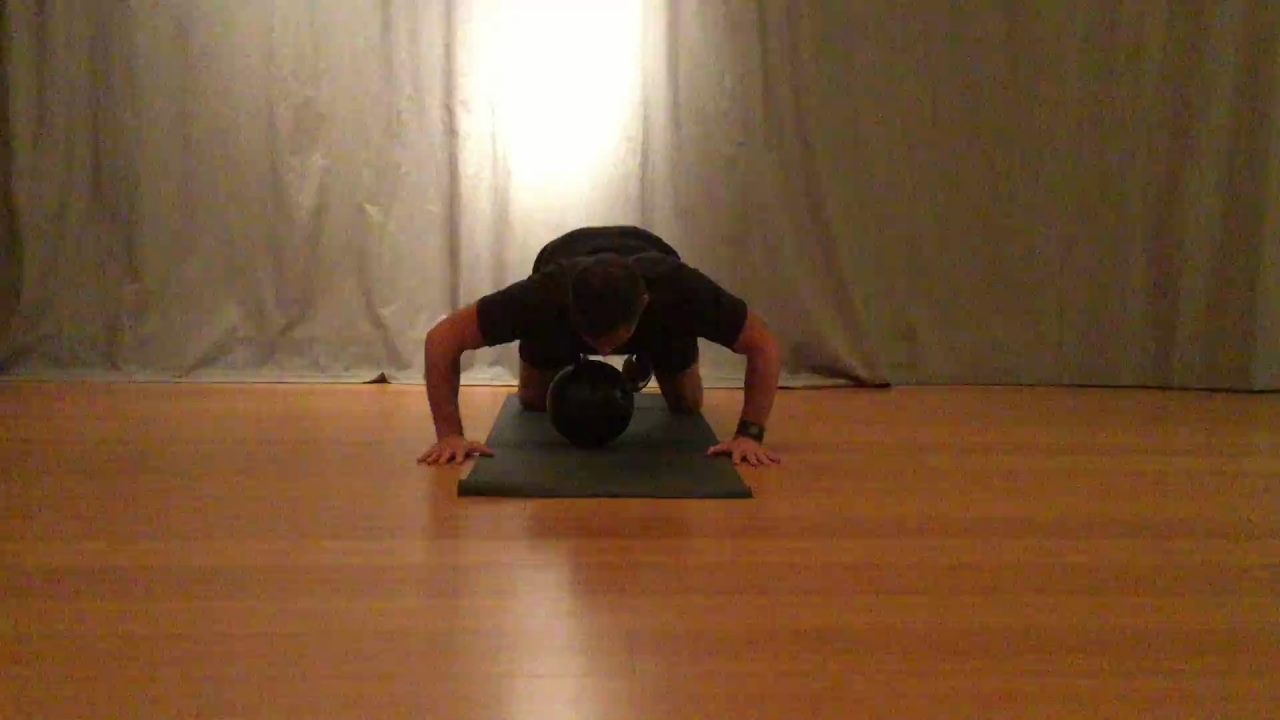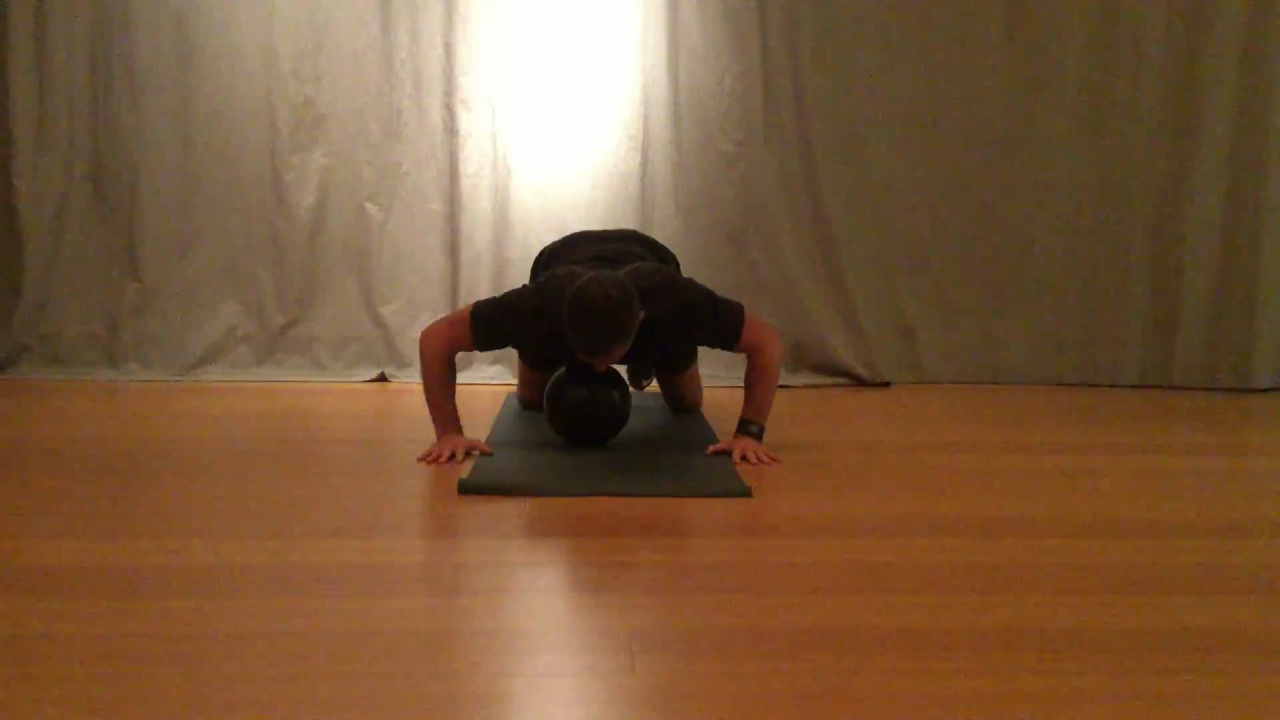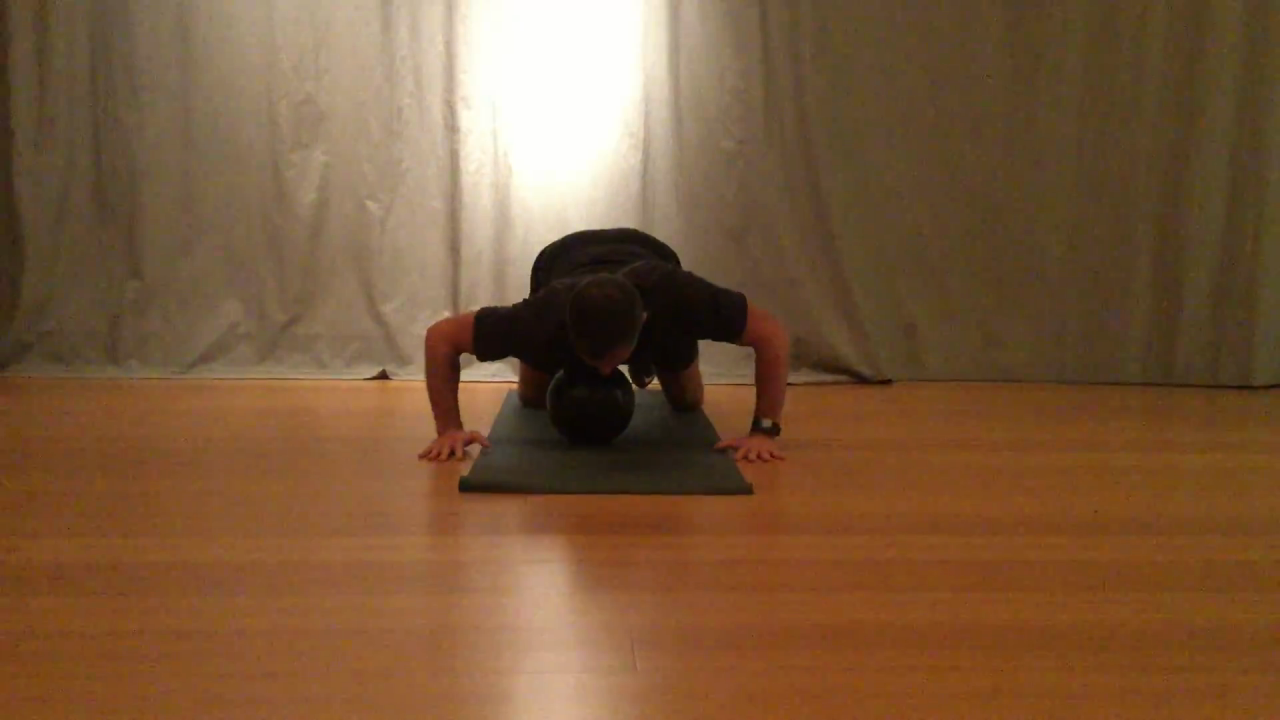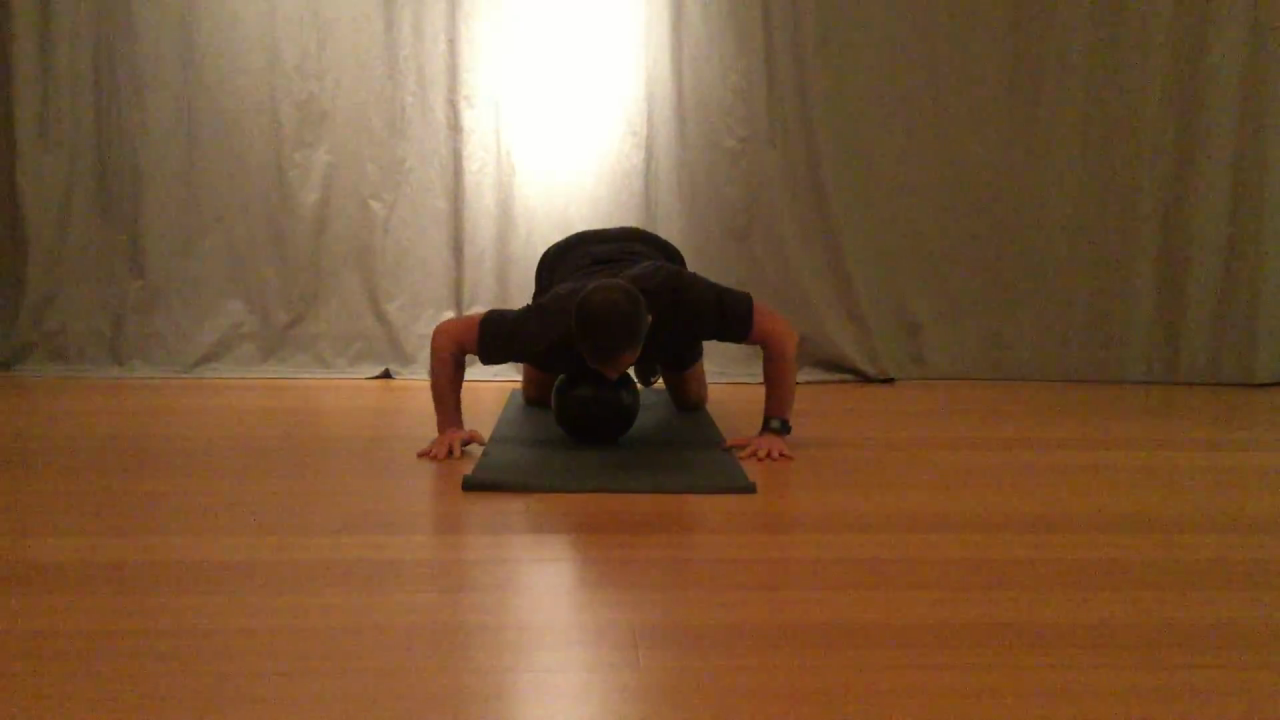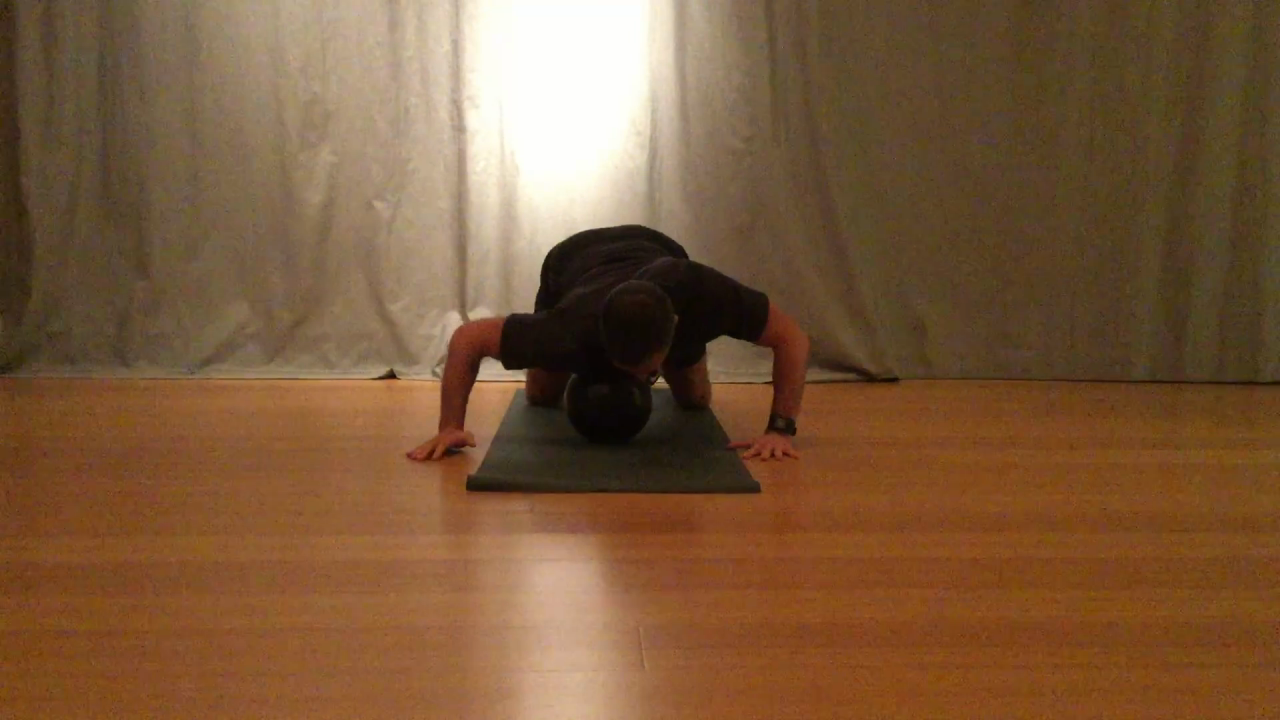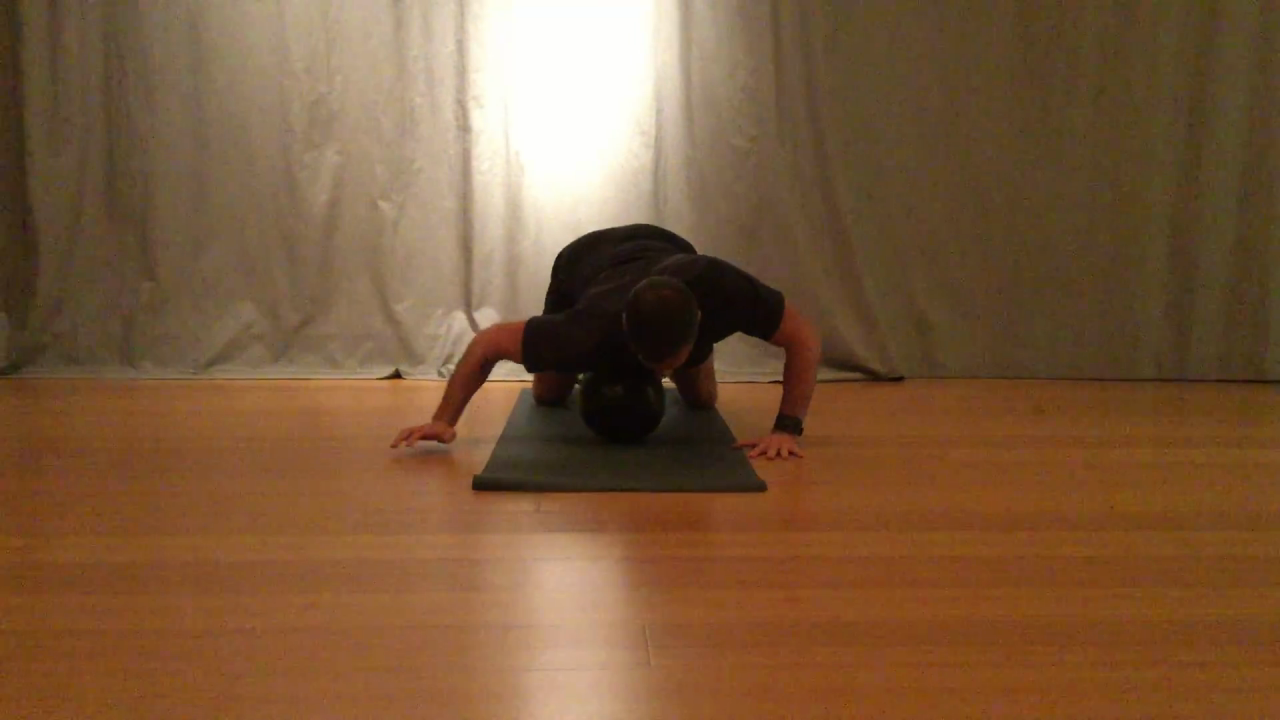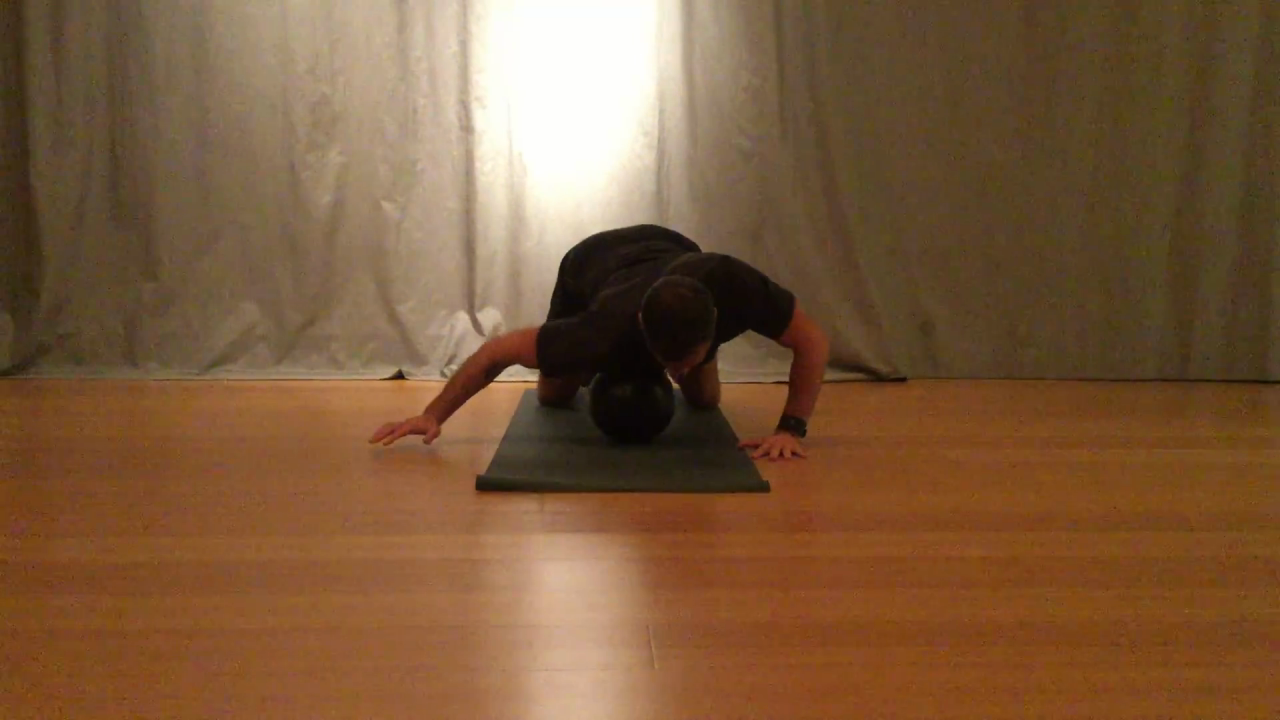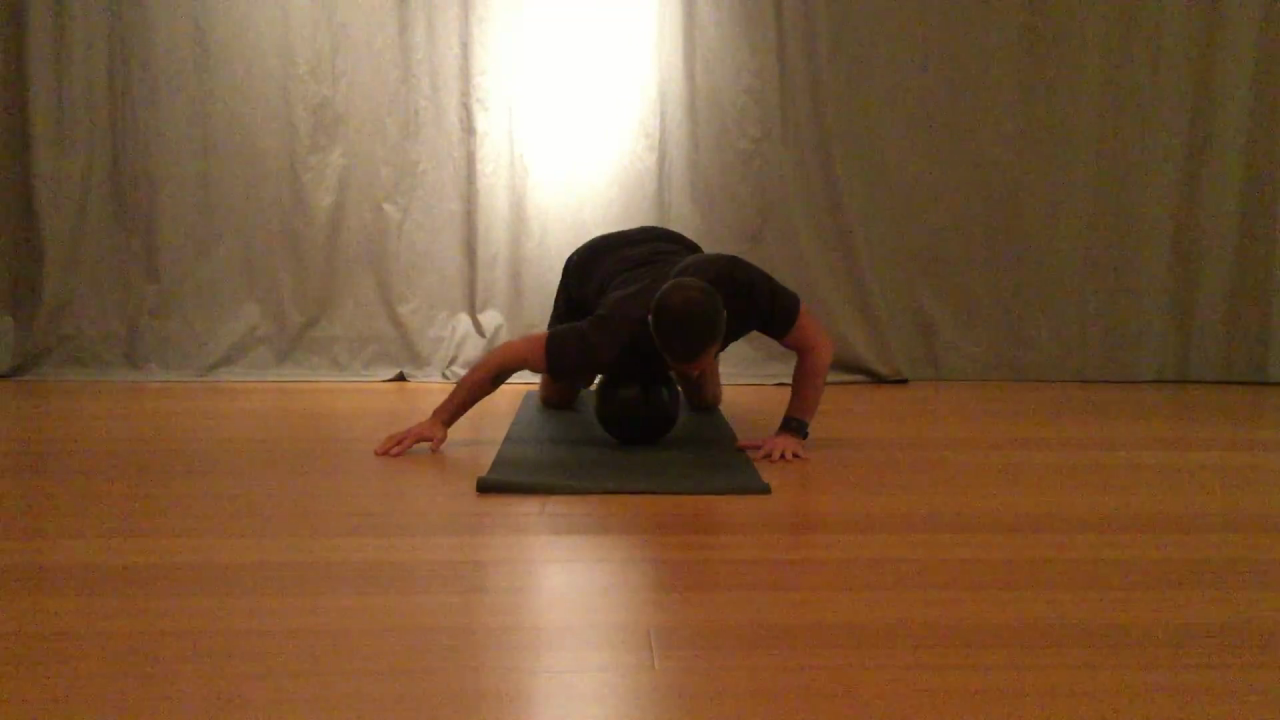
dt=0.3s
person 1, frame 1
left shoulder: (678, 288)
right shoulder: (545, 293)
left elbow: (765, 346)
right elbow: (442, 339)
left wrist: (750, 433)
right wrist: (449, 433)
left knee: (687, 403)
right knee: (533, 399)
left ankle: (644, 364)
person 1, frame 2
left shoulder: (673, 298)
right shoulder: (540, 304)
left elbow: (767, 343)
right elbow: (435, 338)
left wrist: (749, 431)
right wrist: (448, 432)
left knee: (687, 402)
right knee: (532, 399)
left ankle: (645, 364)
person 1, frame 3
left shoulder: (674, 295)
right shoulder: (545, 318)
left elbow: (773, 336)
right elbow: (440, 336)
left wrist: (764, 429)
right wrist: (448, 427)
left hip: (646, 258)
left knee: (688, 400)
right knee: (532, 396)
left ankle: (647, 363)
person 1, frame 4
left shoulder: (679, 296)
right shoulder: (550, 324)
left elbow: (781, 336)
right elbow: (446, 336)
left wrist: (774, 429)
right wrist: (449, 426)
left hip: (651, 255)
left knee: (692, 399)
right knee: (537, 395)
left ankle: (654, 364)
person 1, frame 5
left shoulder: (699, 292)
right shoulder: (572, 328)
left elbow: (793, 339)
right elbow: (467, 336)
left wrist: (779, 428)
right wrist: (450, 425)
left hip: (655, 253)
right hip: (571, 261)
left knee: (696, 398)
right knee: (541, 395)
right ankle: (577, 363)
person 1, frame 6
left shoulder: (718, 287)
right shoulder: (592, 327)
left elbow: (804, 340)
right elbow: (487, 342)
left wrist: (787, 428)
right wrist: (444, 420)
left hip: (664, 251)
right hip: (582, 263)
left knee: (702, 398)
right knee: (549, 395)
right ankle: (584, 360)
person 1, frame 7
left shoulder: (732, 285)
right shoulder: (607, 329)
left elbow: (813, 343)
right elbow: (499, 348)
left wrist: (791, 428)
right wrist: (433, 415)
left hip: (670, 252)
right hip: (588, 265)
left knee: (705, 398)
right knee: (553, 395)
right ankle: (590, 364)
person 1, frame 8
left shoulder: (739, 285)
right shoulder: (617, 331)
left elbow: (817, 345)
right elbow: (507, 354)
left wrist: (793, 430)
right wrist: (438, 420)
left hip: (673, 253)
right hip: (593, 267)
left knee: (706, 400)
right knee: (556, 398)
right ankle: (592, 366)
